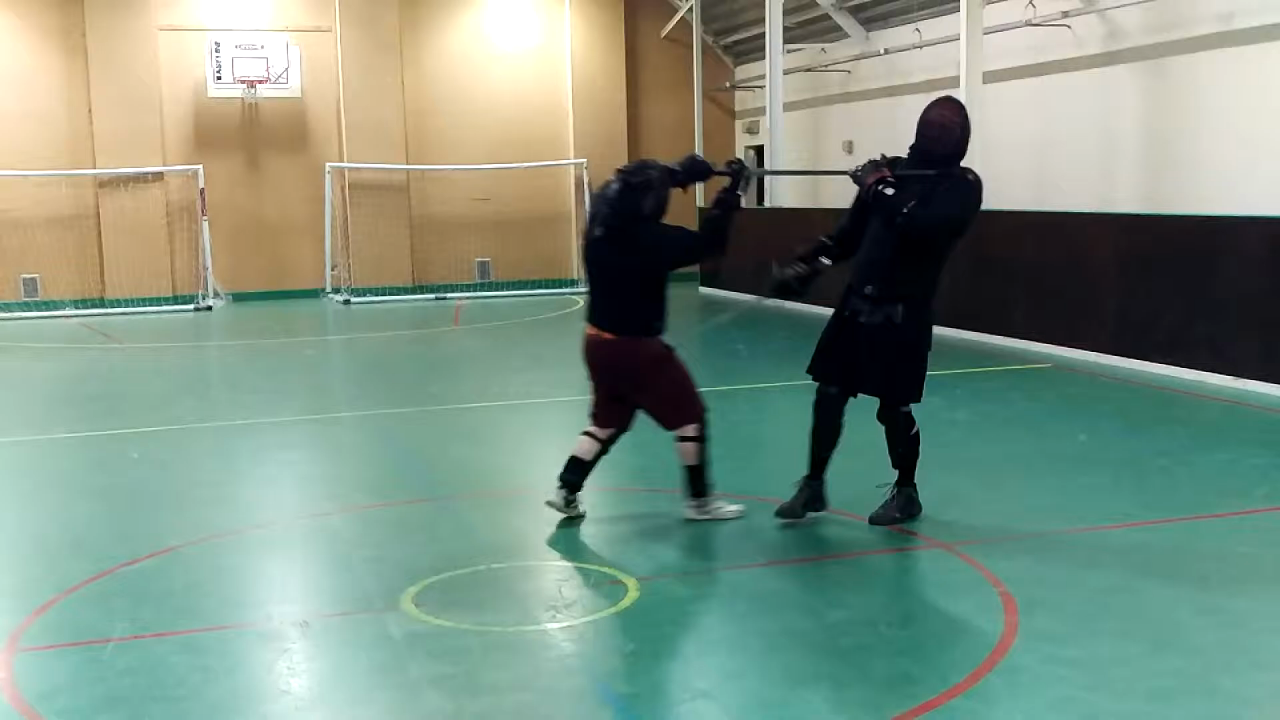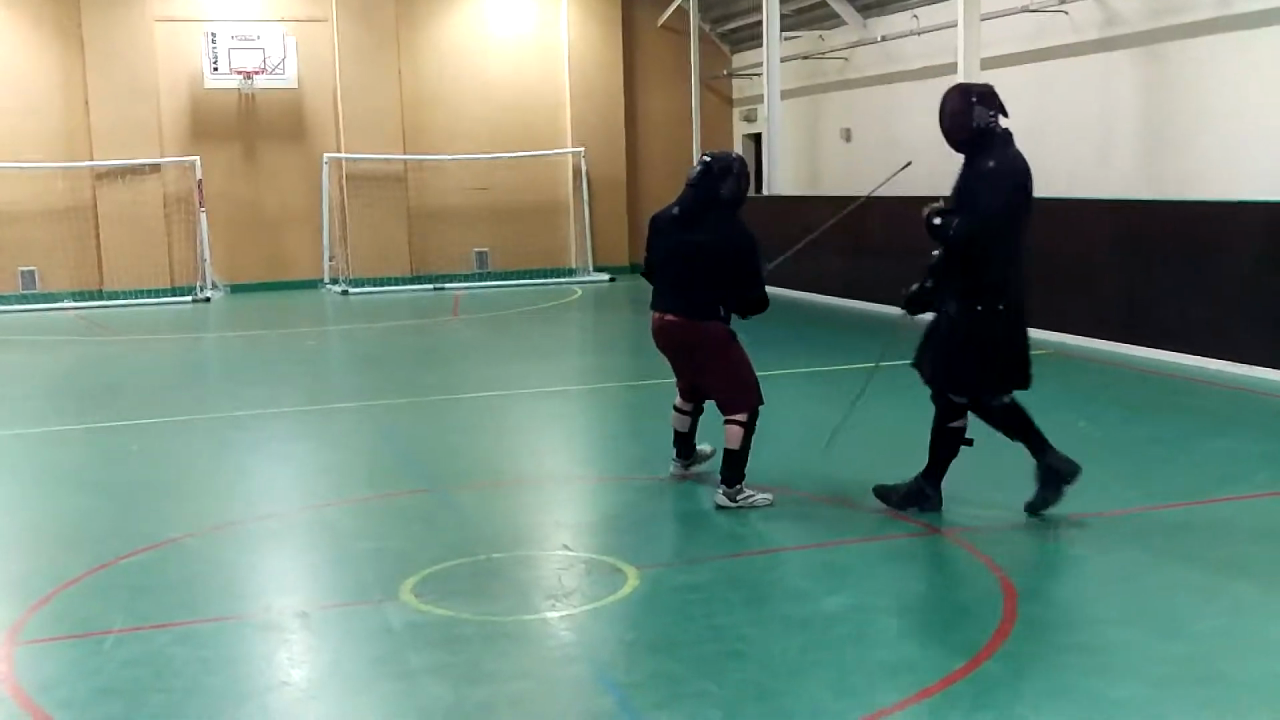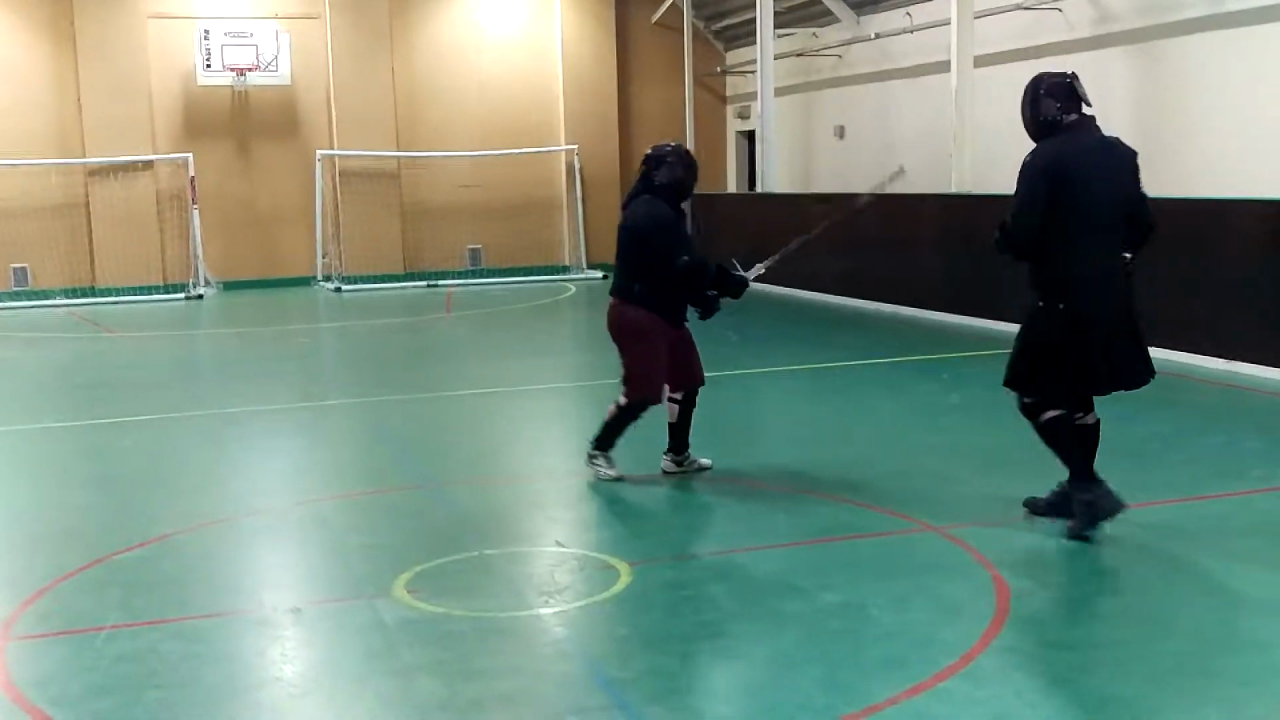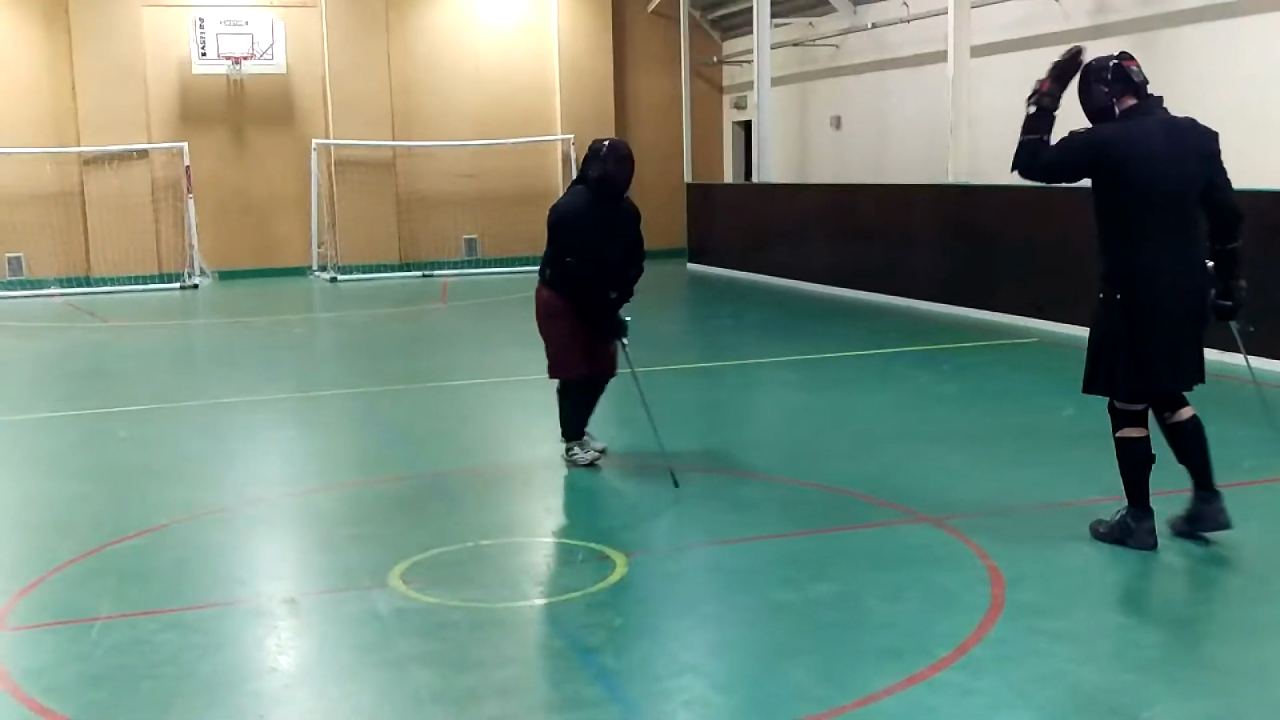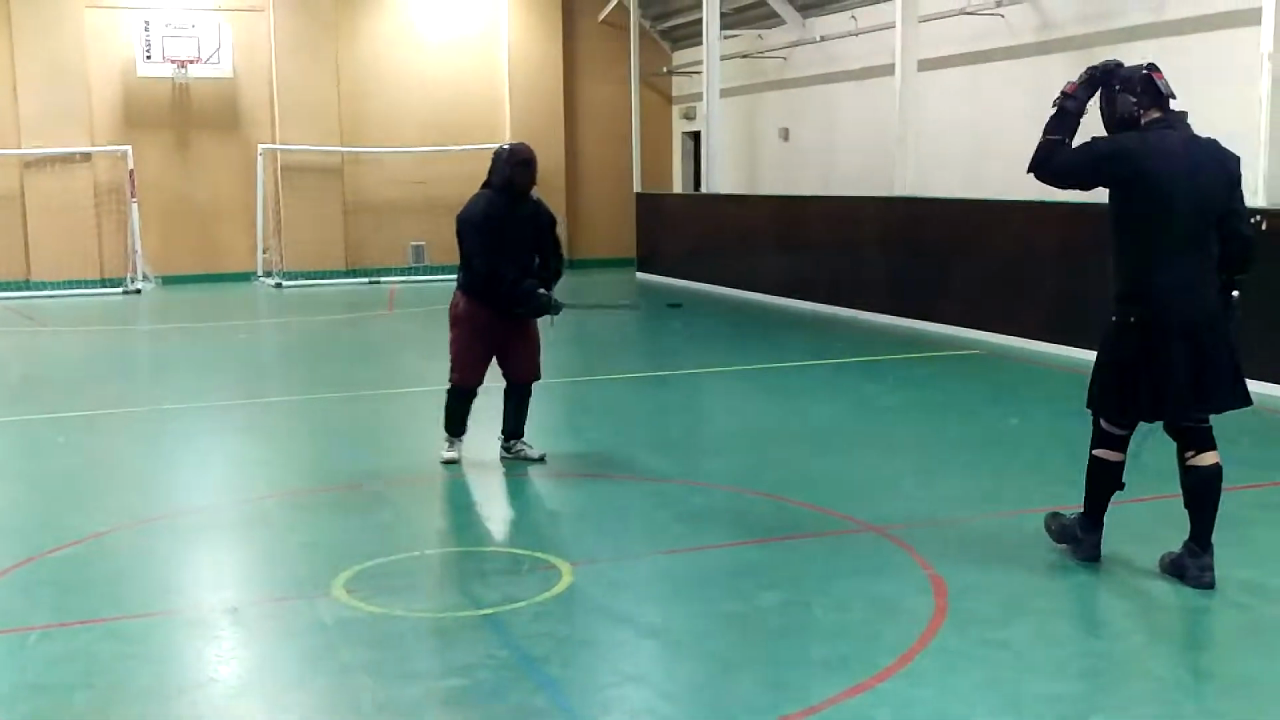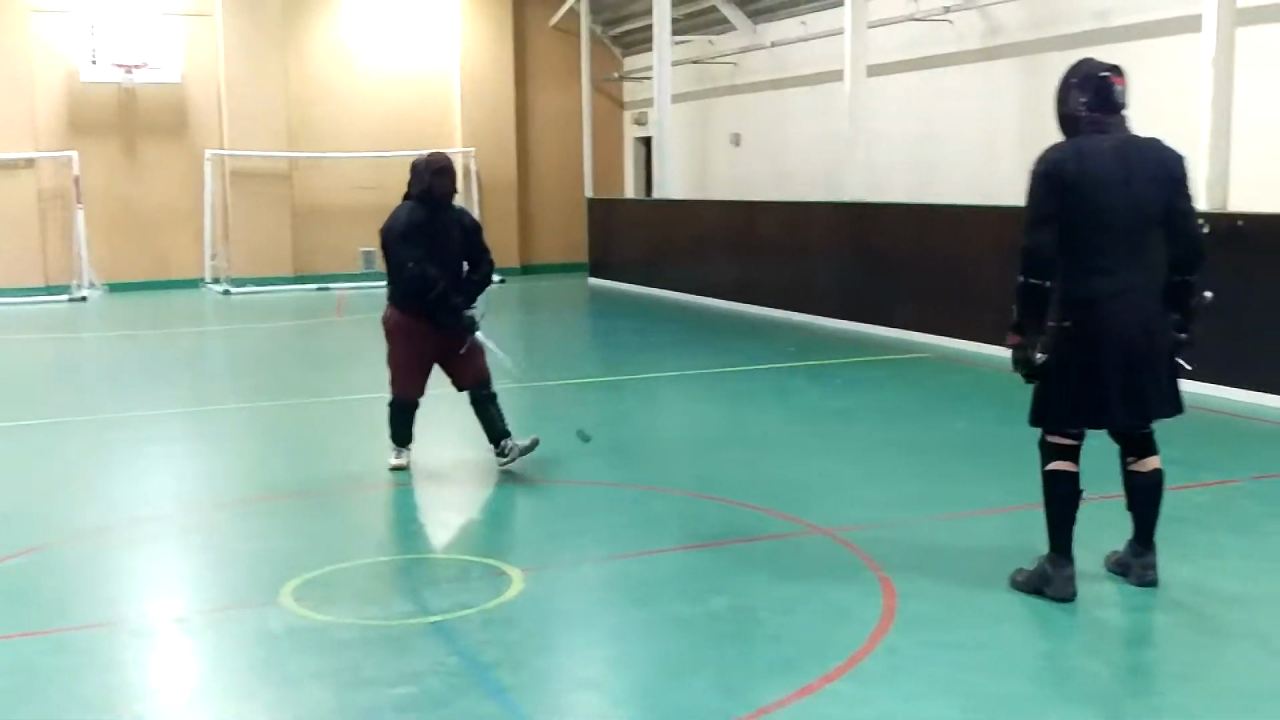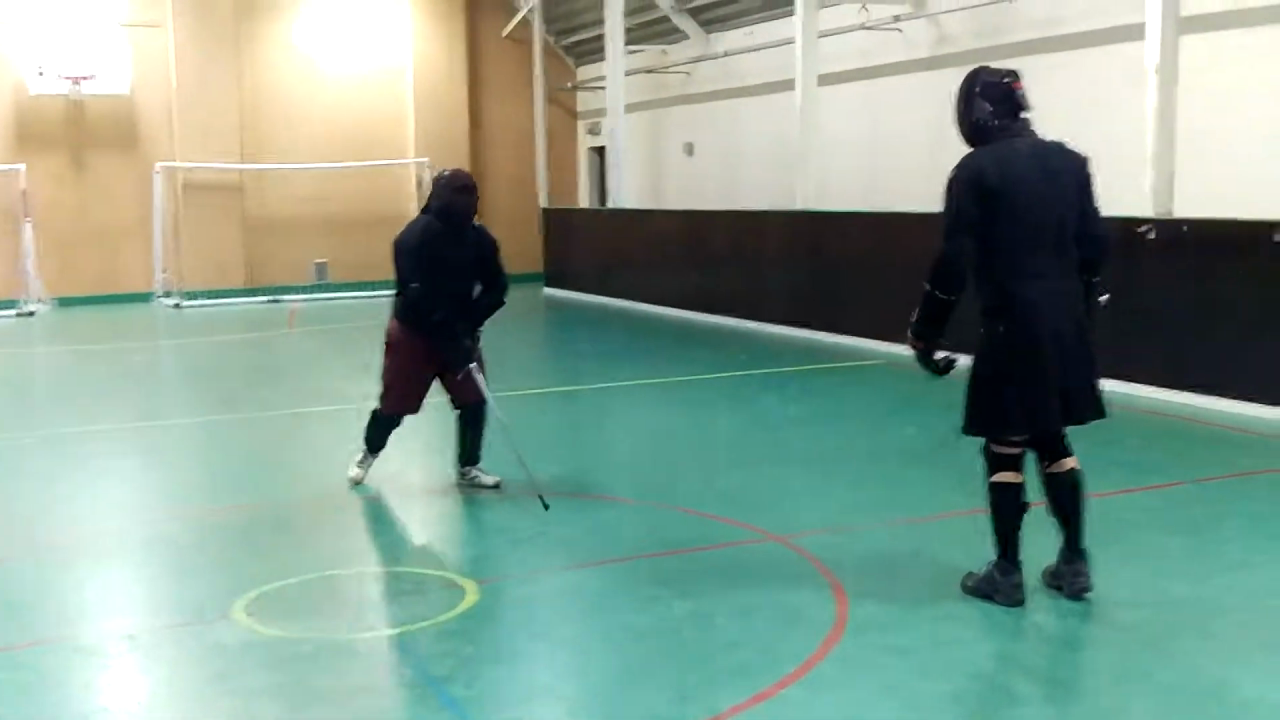
dt=0.5s
person 1, frame 1
left shoulder: (962, 185)
right shoulder: (890, 170)
left elbow: (925, 231)
right elbow: (851, 232)
left wrist: (884, 192)
right wrist: (805, 266)
left hip: (903, 313)
right hip: (859, 302)
left knee: (893, 406)
right knee: (829, 393)
left ankle: (905, 493)
right ankle: (813, 486)
person 1, frame 2
left shoulder: (1000, 167)
right shoulder: (984, 163)
left elbow: (971, 237)
left wrist: (935, 220)
right wrist: (930, 284)
left hip: (983, 305)
right hip: (972, 300)
left knee: (952, 394)
right knee: (980, 393)
left ankle: (927, 486)
right ankle: (1050, 463)
person 1, frame 3
left shoulder: (1047, 159)
right shoulder: (1119, 154)
left elbow: (1019, 239)
right elbow: (1141, 226)
left wrist: (1006, 235)
left hip: (1065, 301)
right hip: (1112, 297)
left knee: (1036, 396)
right knee: (1075, 396)
left ankle: (1094, 491)
right ankle: (1076, 491)
person 1, frame 4
left shoulder: (1105, 142)
right shoulder: (1197, 136)
left elbow: (1030, 164)
right elbow: (1227, 217)
left wrist: (1045, 94)
right wrist: (1227, 282)
left hip: (1132, 294)
right hip: (1186, 291)
left knee: (1129, 405)
right knee: (1169, 395)
left ankle: (1138, 519)
right ankle: (1207, 500)
person 1, frame 5
left shoulder: (1124, 152)
right shoulder: (1219, 158)
left elbow: (1047, 166)
right elbow: (1238, 245)
left wrist: (1072, 100)
right wrist: (1216, 303)
left hip: (1144, 317)
right hip: (1202, 317)
left knee: (1112, 426)
right knee: (1195, 432)
left ankle: (1088, 530)
right ankle: (1198, 554)
person 1, frame 6
left shoulder: (1060, 161)
right shoulder: (1163, 160)
left elbow: (1038, 254)
right elbow: (1189, 248)
left wrist: (1024, 332)
right wrist: (1178, 317)
left hip: (1085, 323)
right hip: (1145, 322)
left knee: (1060, 442)
right knee: (1137, 437)
left ankle: (1059, 564)
right ankle: (1143, 554)
person 1, frame 7
left shoulder: (976, 170)
right shoulder: (1069, 162)
left elbow: (953, 263)
right elbow: (1094, 249)
left wrist: (924, 332)
left hip: (1012, 328)
right hip: (1066, 325)
left knee: (1005, 450)
right knee: (1054, 441)
left ankle: (1007, 572)
right ankle: (1073, 561)
person 2, frame 1
left shoulder: (599, 221)
right shoulder: (656, 240)
left elbow: (610, 190)
right elbow: (708, 242)
left wrist: (680, 171)
right wrist: (732, 193)
left hip: (598, 342)
right hip: (638, 346)
left knee: (607, 422)
right knee: (689, 417)
left ankle: (567, 492)
right ankle: (700, 501)
person 2, frame 2
left shoulder: (663, 219)
right shoulder: (734, 234)
left elbow: (651, 271)
right elbow: (752, 299)
left hip: (664, 322)
right hip: (703, 328)
left knee: (692, 388)
right knee: (743, 402)
left ankle: (683, 457)
right ankle: (731, 487)
person 2, frame 3
left shoulder: (664, 211)
right shoulder: (649, 215)
left elbow: (681, 265)
right elbow: (680, 267)
left wrist: (703, 294)
right wrist: (726, 281)
left hip: (664, 312)
right hip: (637, 314)
left knee: (688, 381)
right knee: (642, 392)
left ankle: (678, 455)
right ankle: (599, 450)
person 2, frame 4
left shoulder: (625, 208)
right shoulder: (572, 207)
left elbow: (633, 259)
right elbow: (574, 267)
left wrist: (617, 297)
right wrist: (603, 308)
left hip: (597, 303)
right hip: (560, 298)
left knee: (602, 371)
right knee: (572, 374)
left ankle: (578, 432)
right ankle: (572, 442)
person 2, frame 5
left shoulder: (536, 211)
right shoulder: (478, 211)
left elbow: (553, 257)
right elbow: (488, 265)
left wrist: (540, 289)
right wrist: (529, 292)
left hip: (519, 308)
right hip: (477, 306)
left knee: (523, 378)
right knee: (465, 379)
left ankle: (512, 441)
right ankle: (453, 438)
person 2, frame 6
left shoulder: (461, 219)
right shoulder: (402, 222)
left elbow: (482, 265)
right elbow: (413, 275)
left wrist: (462, 302)
right wrist: (449, 305)
left hip: (454, 317)
right hip: (410, 318)
left knee: (479, 381)
right knee: (407, 391)
left ankle: (503, 444)
right ankle: (401, 446)
person 2, frame 7
left shoulder: (478, 238)
right shoulder: (415, 237)
left elbow: (495, 288)
right elbow: (416, 295)
left wrist: (468, 325)
right wrist: (449, 334)
left hip: (455, 334)
right hip: (412, 333)
left knee: (473, 400)
right knee: (395, 404)
left ankle: (468, 466)
right ankle: (367, 454)
